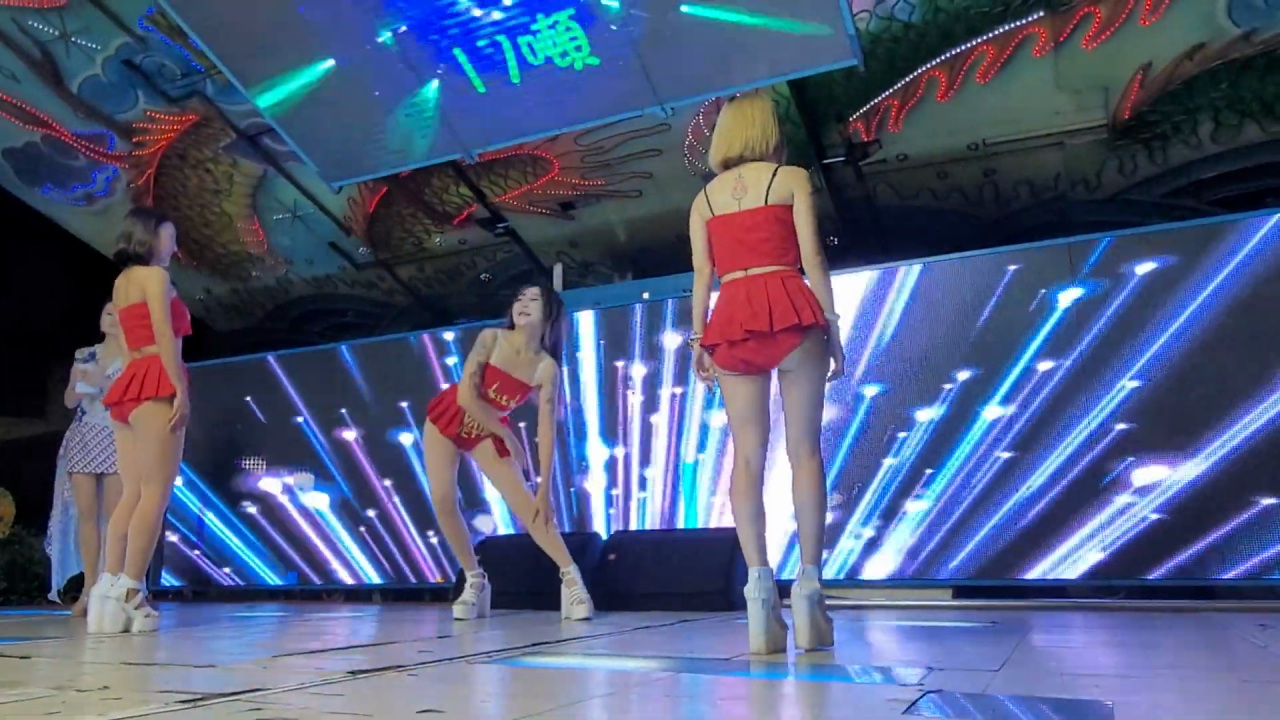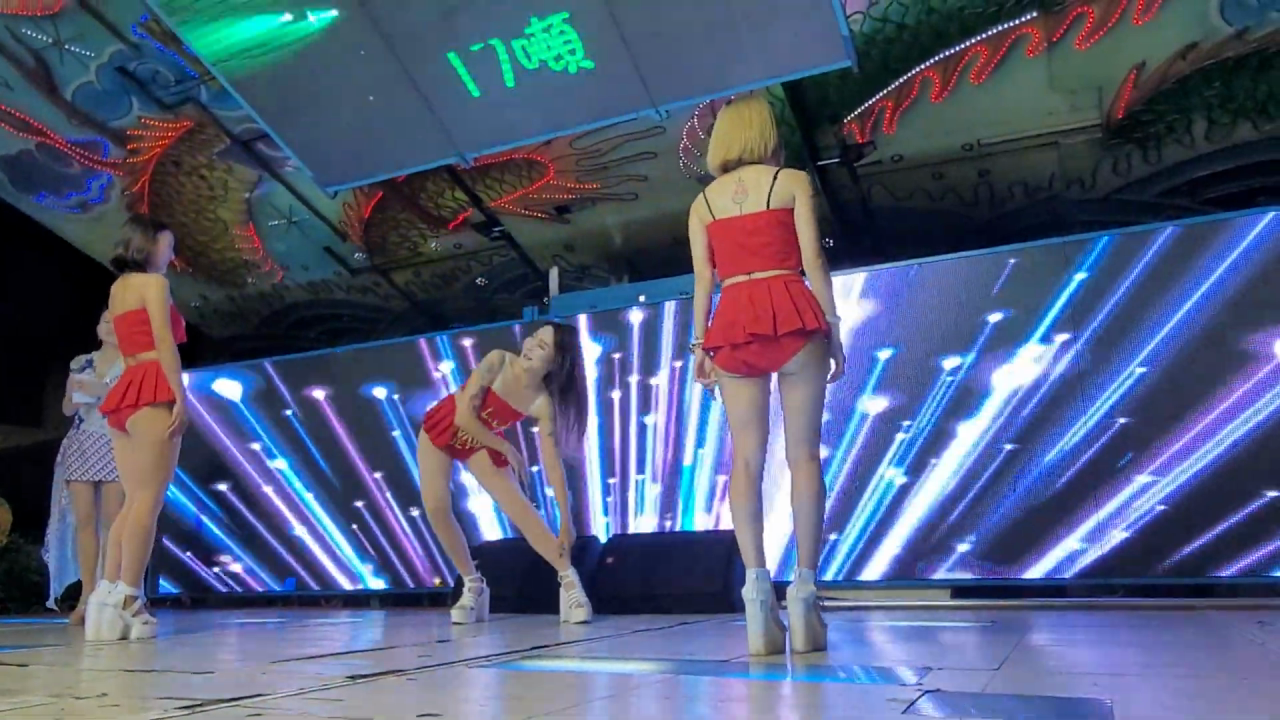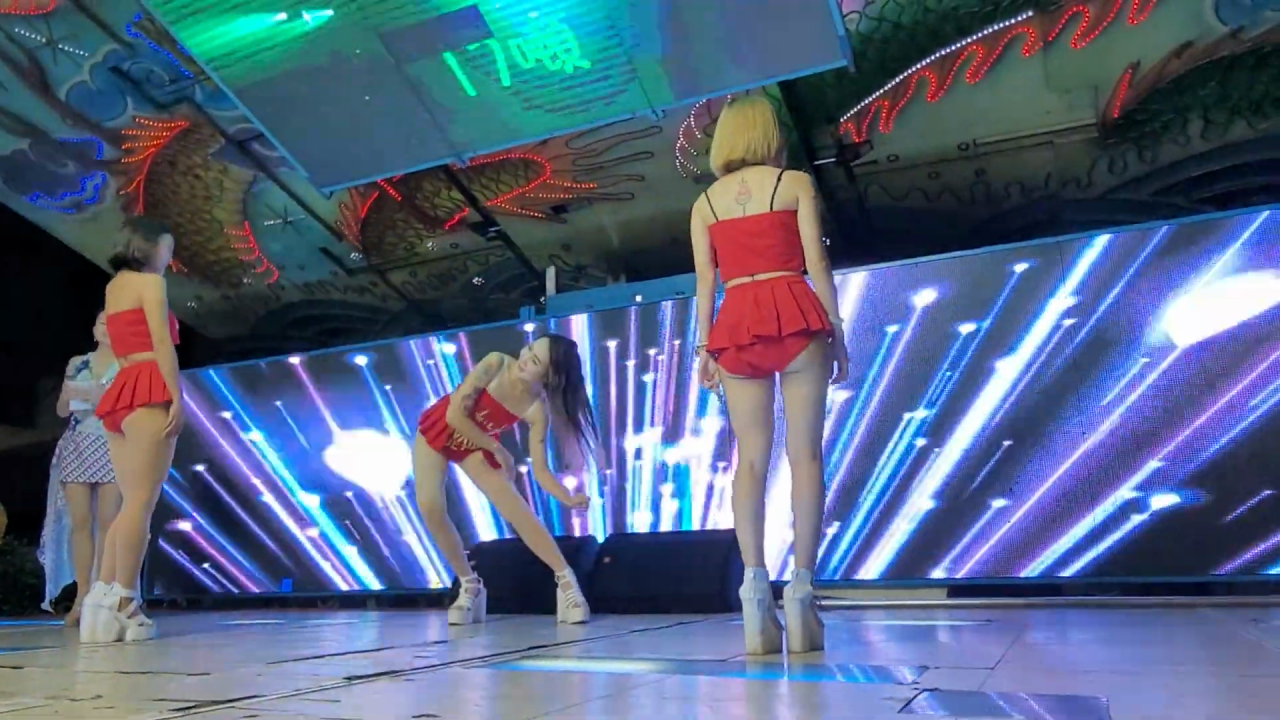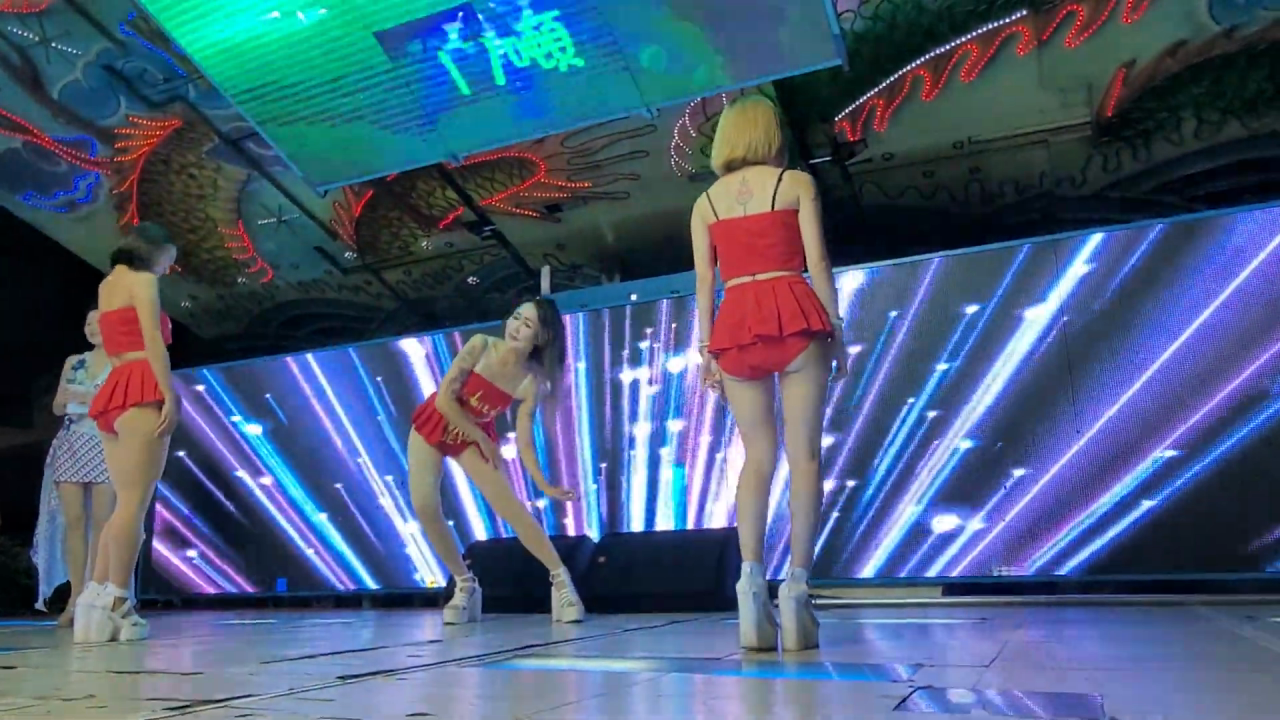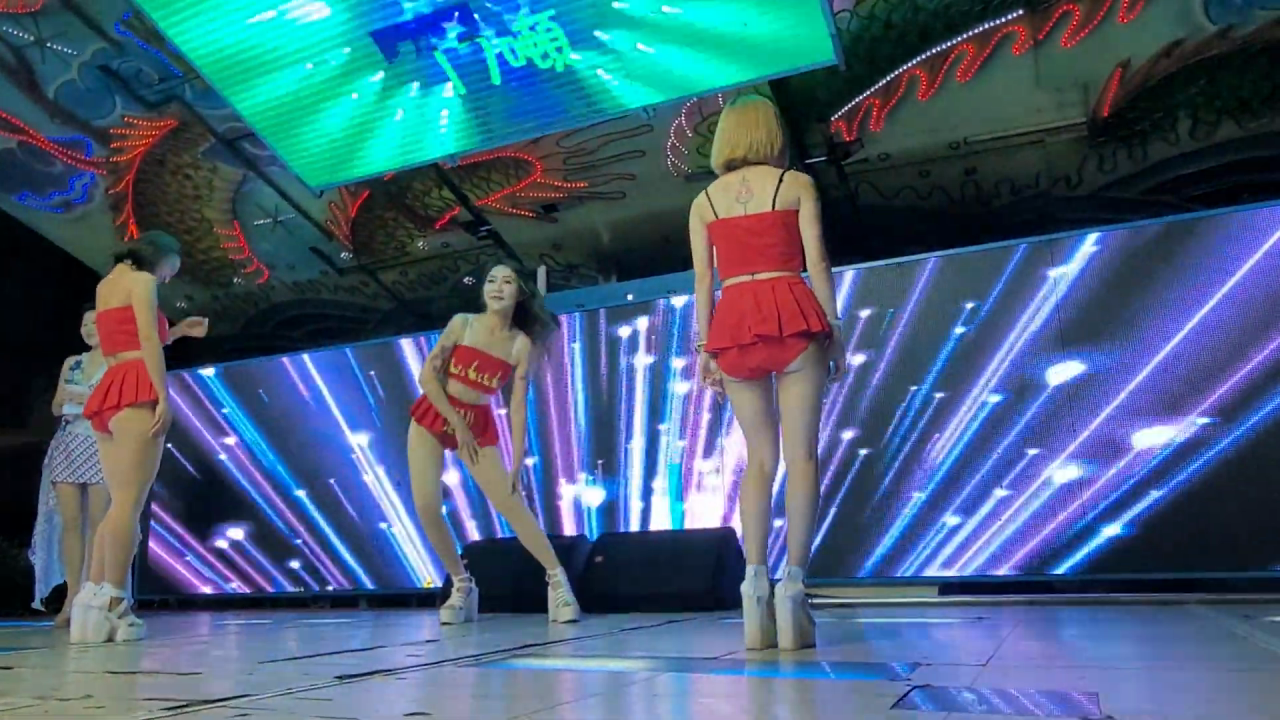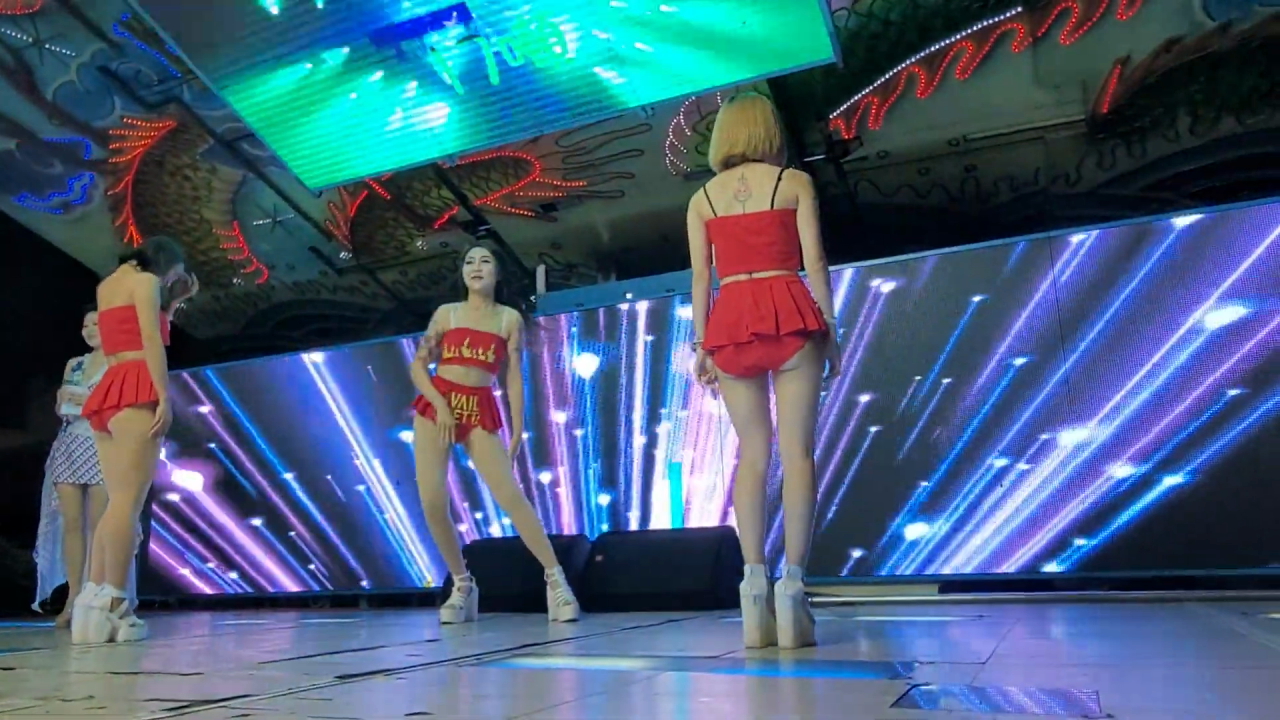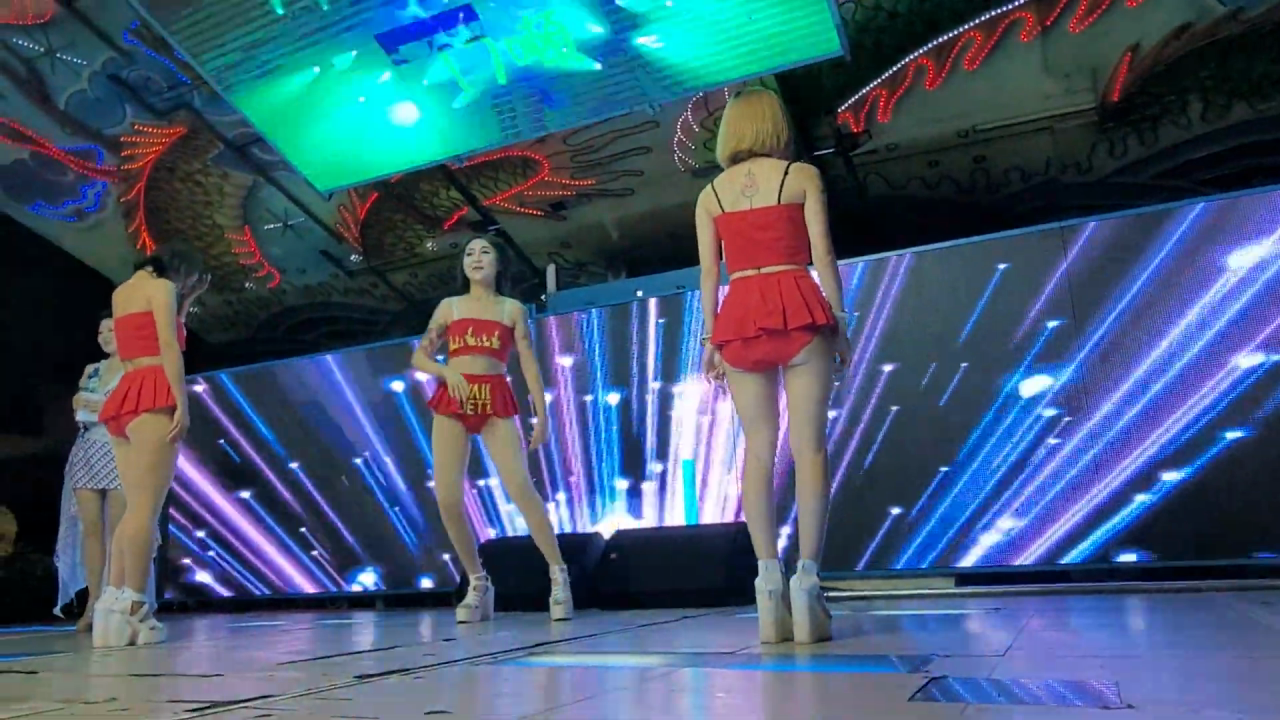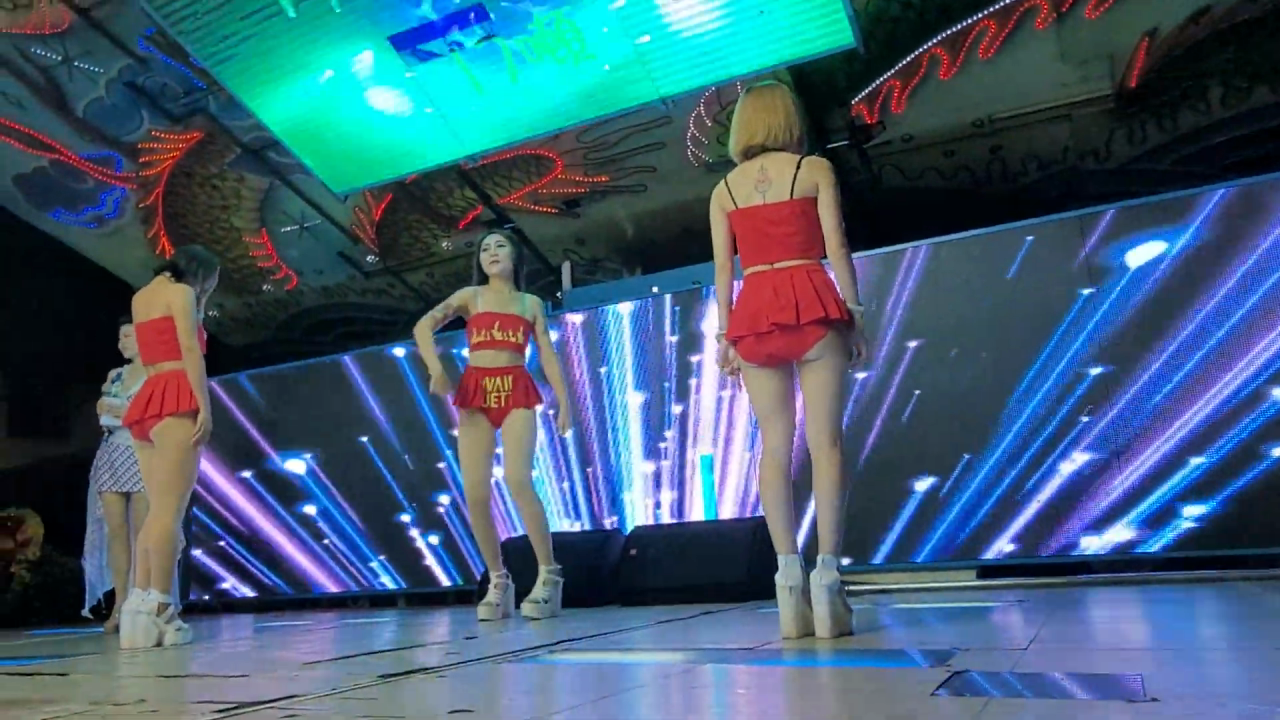
dt=0.2s
person 1, frame 1
left shoulder: (704, 197)
right shoulder: (793, 178)
left elbow: (702, 274)
right elbow: (812, 257)
left wrist: (699, 340)
right wrist: (832, 327)
left hip: (731, 320)
right hip: (788, 311)
left knee: (747, 456)
right knee: (804, 452)
left ankle: (759, 589)
right ankle: (807, 586)
person 1, frame 2
left shoulder: (704, 201)
right shoulder: (793, 181)
left elbow: (703, 279)
right elbow: (813, 261)
left wrist: (700, 343)
right wrist: (833, 329)
left hip: (733, 325)
right hip: (790, 316)
left knee: (747, 459)
right knee: (802, 455)
left ankle: (757, 588)
right ankle: (803, 589)
person 1, frame 3
left shoulder: (705, 202)
right shoulder: (796, 183)
left elbow: (705, 280)
right elbow: (817, 261)
left wrist: (705, 347)
right wrist: (836, 330)
left hip: (736, 326)
right hip: (794, 317)
left knee: (751, 458)
right knee: (804, 454)
left ankle: (756, 586)
right ankle: (800, 589)
person 1, frame 4
left shoulder: (706, 201)
right shoulder: (797, 182)
left elbow: (704, 281)
right elbow: (817, 261)
left wrist: (706, 346)
right wrist: (835, 328)
left hip: (736, 325)
right hip: (793, 315)
left knee: (758, 457)
right knee: (802, 453)
left ankle: (751, 576)
right ankle: (796, 588)
person 1, frame 5
left shoulder: (705, 200)
right shoulder: (797, 184)
left elbow: (703, 280)
right elbow: (817, 262)
left wrist: (704, 347)
right wrist: (834, 329)
left hip: (733, 324)
right hip: (790, 316)
left knee: (760, 457)
right knee: (798, 453)
left ankle: (757, 584)
right ankle: (791, 586)
person 1, frame 6
left shoulder: (703, 197)
right shoulder: (796, 182)
left elbow: (700, 276)
right elbow: (815, 261)
left wrist: (701, 343)
right wrist: (830, 327)
left hip: (730, 323)
right hip: (788, 315)
left knee: (752, 455)
right knee: (797, 452)
left ankle: (755, 584)
right ankle: (790, 583)
person 1, frame 7
left shoulder: (711, 193)
right shoulder: (803, 175)
left elbow: (709, 272)
right elbow: (823, 254)
left wrist: (710, 339)
right wrist: (840, 321)
left hip: (740, 317)
right hip: (797, 310)
left knee: (758, 450)
right knee: (808, 446)
left ankle: (768, 581)
right ankle: (806, 578)
person 1, frame 8
left shoulder: (724, 188)
right shoulder: (816, 169)
left elbow: (723, 268)
right elbow: (837, 248)
left wrist: (725, 334)
right wrist: (855, 314)
left hip: (753, 313)
right hip: (810, 304)
left knee: (775, 446)
right knee: (824, 441)
left ankle: (789, 576)
right ankle: (826, 575)
person 2, frame 1
left shoulder: (122, 281)
right shoulder: (155, 275)
right elbow: (164, 335)
right wrist: (181, 390)
left hip: (129, 387)
right hip: (155, 386)
left knee: (132, 494)
right knee: (155, 493)
left ankle: (109, 589)
right ankle: (127, 595)
person 2, frame 2
left shoulder: (119, 286)
right shoulder: (154, 282)
right elbow: (164, 342)
right wrist: (180, 396)
left hip: (125, 393)
right hip: (152, 392)
left knee: (134, 501)
right knee: (148, 500)
left ankle: (108, 596)
right ankle: (126, 602)
person 2, frame 3
left shoulder: (114, 285)
right shoulder: (150, 281)
right elbow: (161, 342)
right wrist: (177, 396)
left hip: (120, 394)
right hip: (148, 393)
left knee: (131, 503)
right knee: (141, 502)
left ankle: (103, 597)
right ankle: (120, 605)
person 2, frame 4
left shoulder: (110, 283)
right shoulder: (142, 280)
right elbow: (153, 342)
left wrist: (164, 381)
right wrist: (169, 395)
left hip: (113, 394)
right hip: (141, 394)
left knee: (126, 503)
right knee: (135, 502)
left ankle: (96, 599)
right ankle: (114, 603)
person 2, frame 5
left shoulder: (107, 283)
right shoulder: (141, 280)
right elbow: (148, 343)
left wrist: (179, 330)
right wrist: (163, 396)
left hip: (109, 393)
right hip: (136, 393)
left knee: (120, 502)
right knee: (129, 502)
left ankle: (92, 598)
right ankle: (111, 605)
person 2, frame 6
left shoulder: (108, 284)
right shoulder: (145, 280)
right elbow: (152, 341)
left wrist: (173, 300)
right wrist: (164, 396)
left hip: (107, 394)
right hip: (136, 392)
left knee: (117, 503)
right knee: (128, 502)
left ankle: (93, 600)
right ankle: (112, 605)
person 2, frame 7
left shoulder: (123, 291)
right shoulder: (161, 286)
right elbow: (169, 346)
left wrist: (187, 300)
right wrist: (182, 402)
left hip: (124, 398)
right hip: (153, 397)
left knee: (135, 507)
right knee: (146, 506)
left ankle: (114, 604)
right ankle: (134, 608)
person 2, frame 8
left shoulder: (141, 296)
right shoulder: (180, 291)
right elbow: (190, 351)
left wrist: (201, 300)
right wrist: (205, 405)
left hip: (147, 403)
right hip: (175, 401)
left knee: (157, 511)
right knee: (170, 509)
left ankle: (139, 604)
right ankle: (157, 609)
person 3, frame 1
left shoulder: (546, 368)
right shoulder: (491, 339)
left elbow: (547, 431)
right elbow: (465, 397)
left wrist: (546, 490)
right wrist: (508, 437)
left hip: (488, 431)
right hip: (447, 418)
left knee: (525, 502)
right knee: (442, 498)
left ankle: (571, 577)
right ankle: (475, 581)
person 3, frame 2
left shoulder: (543, 403)
right shoulder: (498, 361)
left elbow: (553, 463)
right elbow: (463, 415)
left wrist: (566, 523)
right wrist: (507, 449)
left hip: (481, 443)
right hip: (440, 429)
left knee: (520, 509)
right knee: (435, 506)
left ankle: (570, 582)
right ankle: (473, 586)
person 3, frame 3
left shoulder: (538, 409)
right shoulder: (495, 363)
left elbow: (540, 468)
right elbow: (455, 414)
left wrist: (567, 498)
right wrist: (497, 448)
left hip: (477, 444)
right hip: (438, 429)
left knee: (517, 511)
right knee: (430, 507)
left ankle: (566, 581)
right ankle: (470, 587)
person 3, frame 4
left shoulder: (530, 382)
right shoulder: (480, 345)
left elbow: (524, 443)
right elbow: (444, 397)
left wrist: (543, 484)
right wrist: (482, 437)
left hip: (476, 436)
right hip: (433, 424)
left knee: (512, 508)
right knee: (425, 506)
left ankle: (561, 579)
right ankle: (465, 585)
person 3, frame 5
left shoulder: (522, 344)
right shoulder: (461, 324)
left elbow: (519, 404)
right elbow: (428, 376)
left wrist: (517, 460)
right wrist: (456, 421)
left hip: (478, 424)
right hip: (433, 416)
left knee: (509, 503)
right knee: (426, 504)
left ankle: (557, 578)
right ankle: (462, 586)
person 3, frame 6
left shoulder: (510, 319)
right shoulder: (445, 313)
left elbow: (514, 377)
right elbow: (418, 363)
left wrist: (517, 432)
right wrist: (439, 403)
left hip: (480, 412)
right hip: (435, 409)
left knee: (510, 496)
right knee: (432, 500)
left ankle: (555, 578)
right ankle: (462, 585)
person 3, frame 7
left shoulder: (514, 308)
right shoulder: (450, 306)
left elbow: (529, 363)
right elbow: (421, 355)
left wrist: (541, 415)
right wrist: (446, 373)
left hip: (497, 402)
right hip: (450, 402)
left knee: (520, 487)
right knee: (447, 497)
left ankle: (558, 575)
right ankle: (477, 583)
person 3, frame 8
left shoulder: (531, 302)
right shoulder: (470, 297)
left elbow: (550, 354)
right elbow: (423, 325)
left wrist: (566, 402)
right wrist: (433, 362)
left hip: (518, 395)
right hip: (475, 392)
left knee: (518, 483)
right knee: (474, 491)
left ankle: (547, 576)
right ankle: (498, 580)
person 4, frame 1
right shoulder: (84, 355)
right elbow: (70, 402)
left wrist: (103, 382)
right wrist: (76, 381)
left hip: (117, 437)
right hip: (83, 438)
left knee: (114, 513)
right knee: (85, 512)
right ankle: (88, 587)
person 4, frame 2
right shoulder: (81, 362)
right elbow: (67, 409)
left wrist: (101, 391)
right wrist: (72, 390)
left hip: (115, 445)
right hip: (81, 446)
left knee: (111, 520)
right knee: (83, 520)
right ankle: (86, 595)
person 4, frame 3
right shoulder: (76, 363)
right elbow: (61, 409)
left wrist: (99, 396)
right wrist: (70, 395)
left hip: (111, 446)
right hip: (76, 447)
left knee: (107, 522)
right knee: (78, 521)
right ankle: (81, 597)
person 4, frame 4
right shoulder: (73, 363)
right elbow: (57, 408)
left wrist: (95, 399)
right wrist: (66, 398)
left hip: (106, 446)
right hip: (71, 446)
left knee: (101, 522)
right knee: (72, 521)
right ankle: (75, 597)
person 4, frame 5
right shoulder: (72, 364)
right elbow: (57, 408)
left wrist: (90, 399)
right wrist: (66, 398)
left hip: (97, 449)
right hip: (67, 447)
left knee: (91, 524)
right knee: (70, 522)
right ankle: (72, 595)
person 4, frame 6
right shoulder: (73, 364)
right wrist: (61, 400)
left hip: (101, 447)
right hip: (69, 448)
left knee: (98, 524)
right knee: (70, 522)
right ankle: (73, 598)
person 4, frame 7
right shoulder: (91, 371)
right wrist: (78, 406)
right hip: (87, 453)
left knee: (117, 528)
right knee: (90, 527)
right ankle: (93, 601)
person 4, frame 8
right shoulder: (114, 375)
right wrist: (102, 410)
right hip: (111, 457)
left knee: (142, 531)
right knee: (115, 529)
right ankle: (119, 603)
